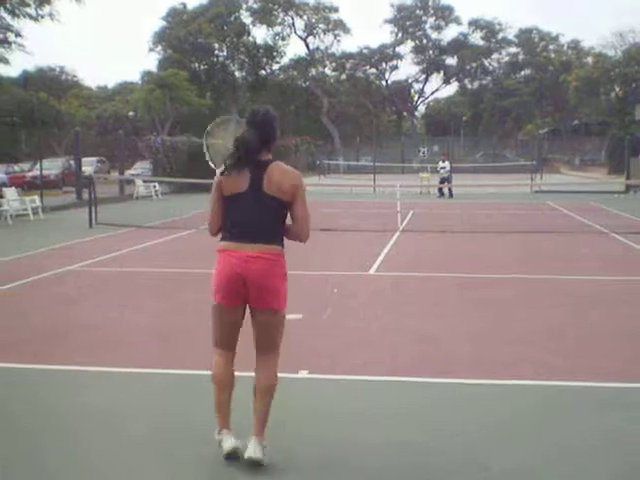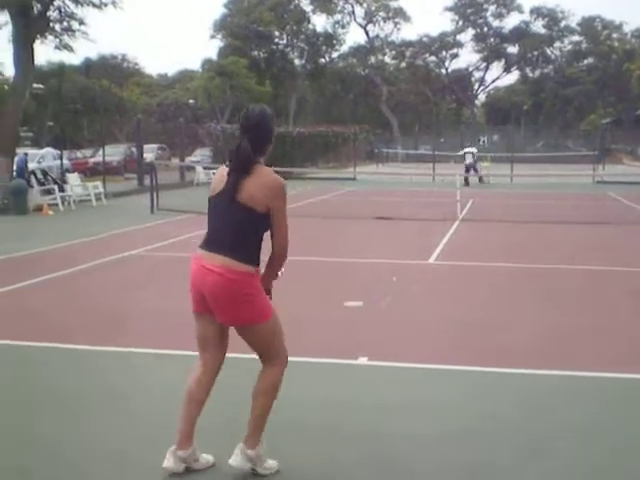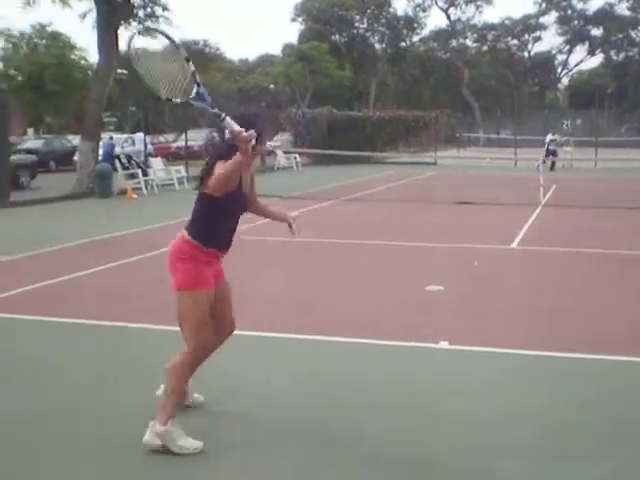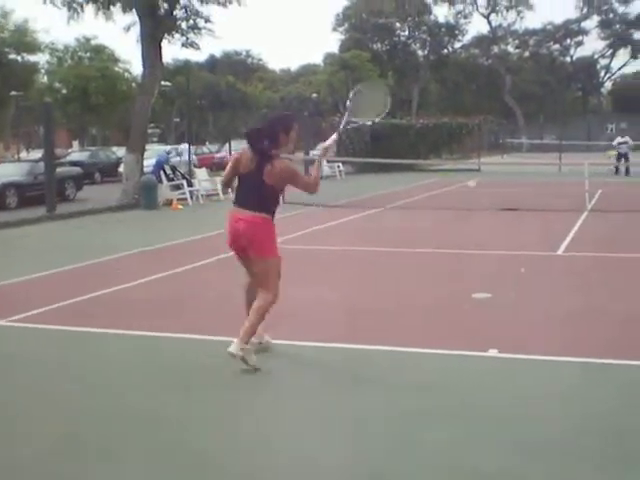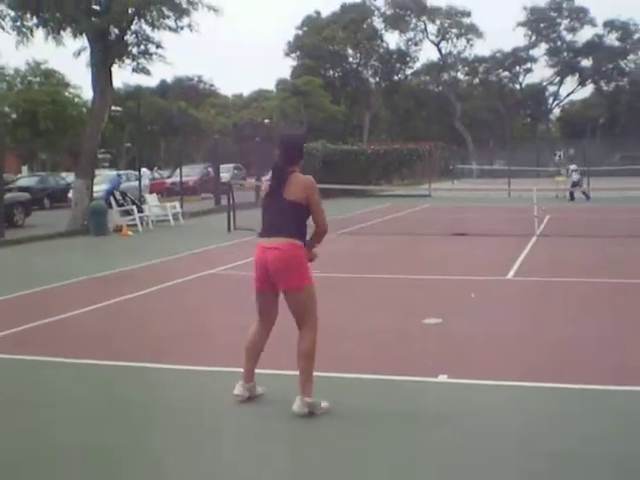
dt=1s
person 1, frame 1
left shoulder: (226, 174)
right shoulder: (290, 177)
left elbow: (214, 228)
right elbow: (302, 233)
left hip: (230, 264)
right hip: (267, 267)
left knee: (223, 350)
right knee: (267, 357)
left ankle: (226, 431)
right ankle: (257, 440)
person 1, frame 2
left shoulder: (222, 173)
right shoulder: (272, 183)
right elbow: (280, 249)
right wrist: (266, 282)
left hip: (202, 271)
right hip: (235, 281)
left knee: (209, 363)
right knee: (276, 360)
left ankle: (181, 451)
right ankle: (249, 449)
person 1, frame 3
left shoulder: (245, 173)
right shoulder: (226, 168)
left elbow: (251, 203)
right elbow: (214, 190)
left wrist: (283, 216)
right wrist: (244, 157)
left hip: (210, 258)
right hip: (190, 256)
left knee: (224, 327)
right knee: (196, 344)
left ankle: (174, 385)
right ankle: (162, 426)
person 1, frame 4
left shoulder: (243, 154)
right shoulder: (284, 167)
left elbow: (225, 183)
right elbow: (311, 188)
right wrist: (318, 164)
left hip: (235, 222)
right hip: (259, 227)
left knee: (257, 278)
right knee: (269, 292)
left ankle: (253, 333)
right ankle: (242, 343)
person 1, frame 5
left shoulder: (268, 184)
right shoulder: (306, 183)
right elbow: (322, 228)
right wrist: (308, 249)
left hip: (263, 253)
right hip: (288, 256)
left knee: (264, 322)
right knee: (307, 326)
left ankle: (246, 382)
right ankle: (305, 398)
